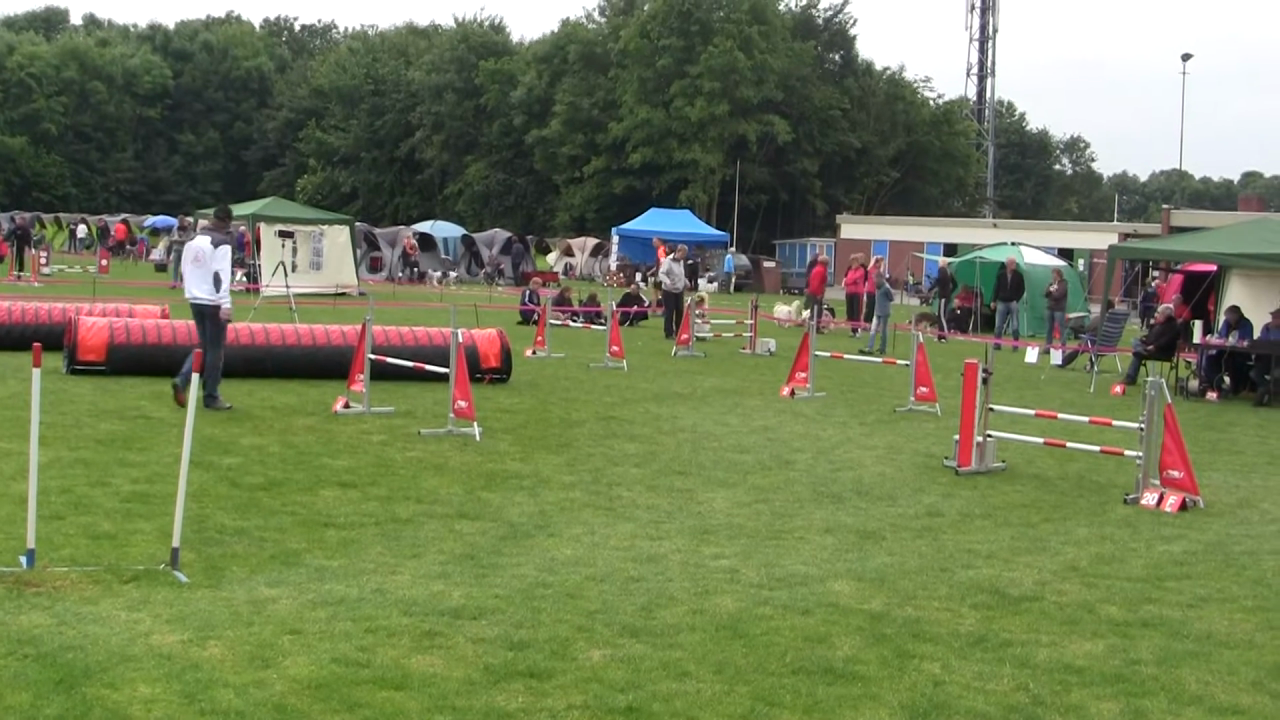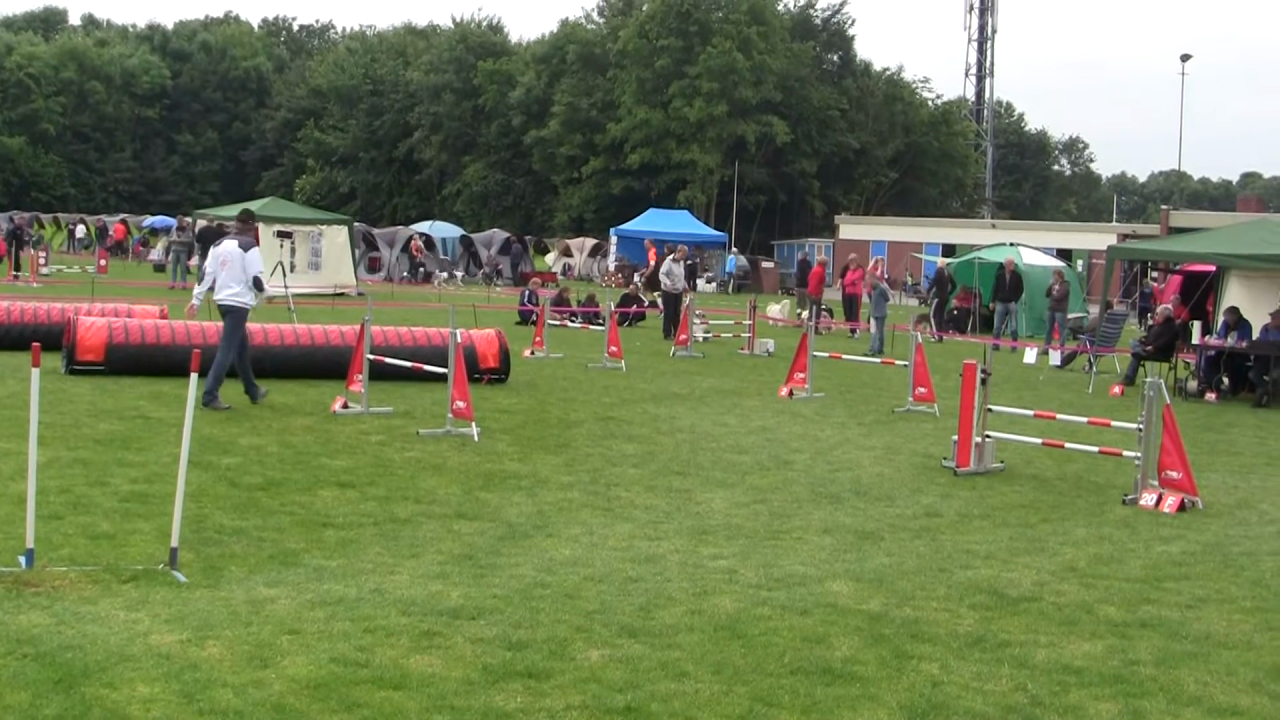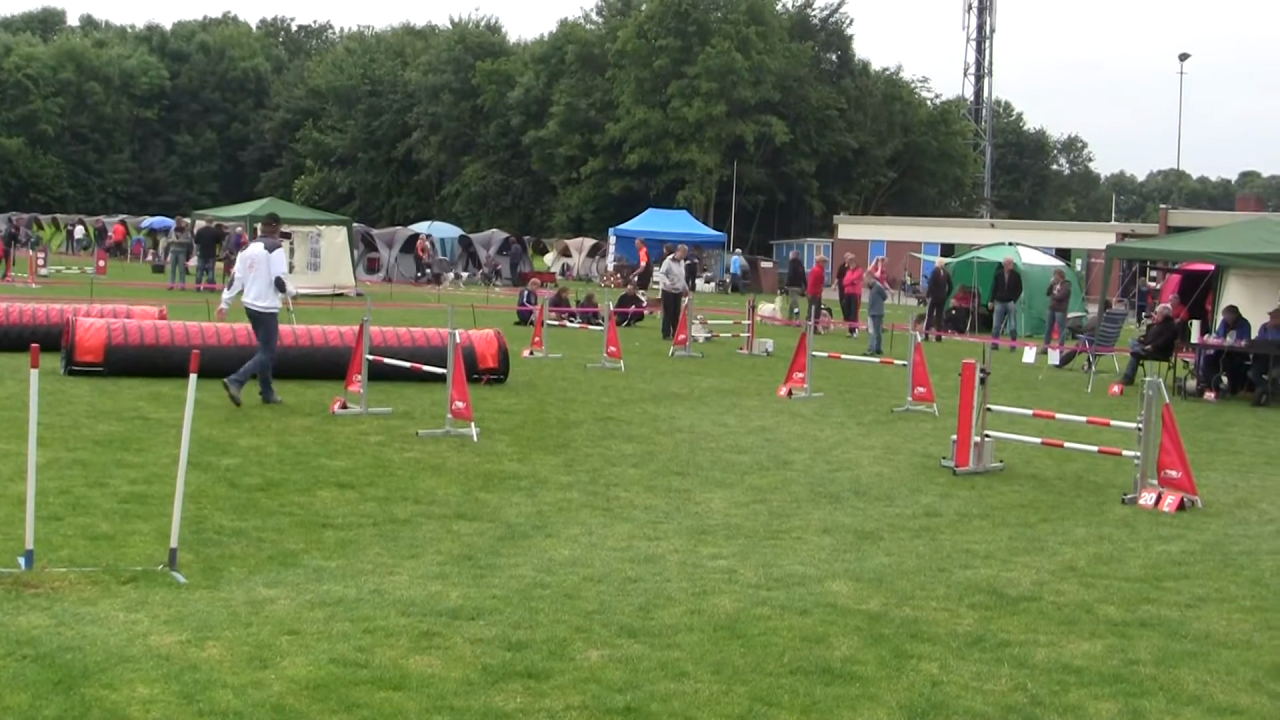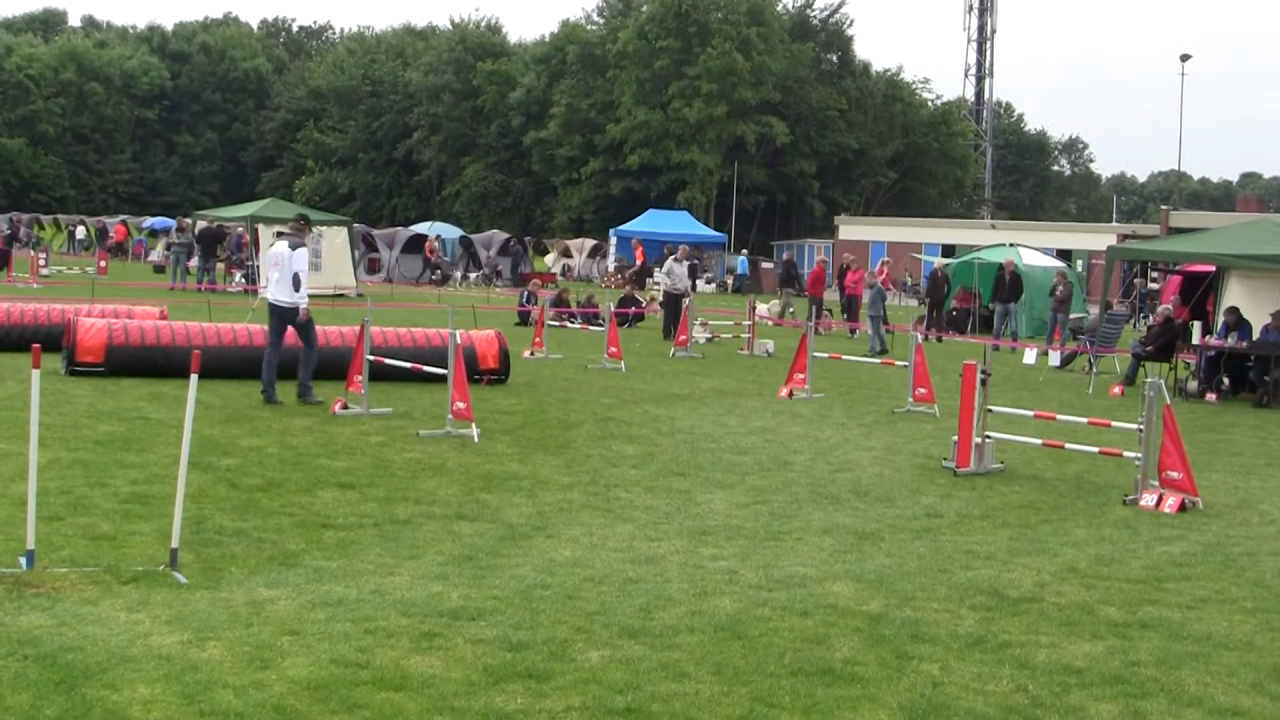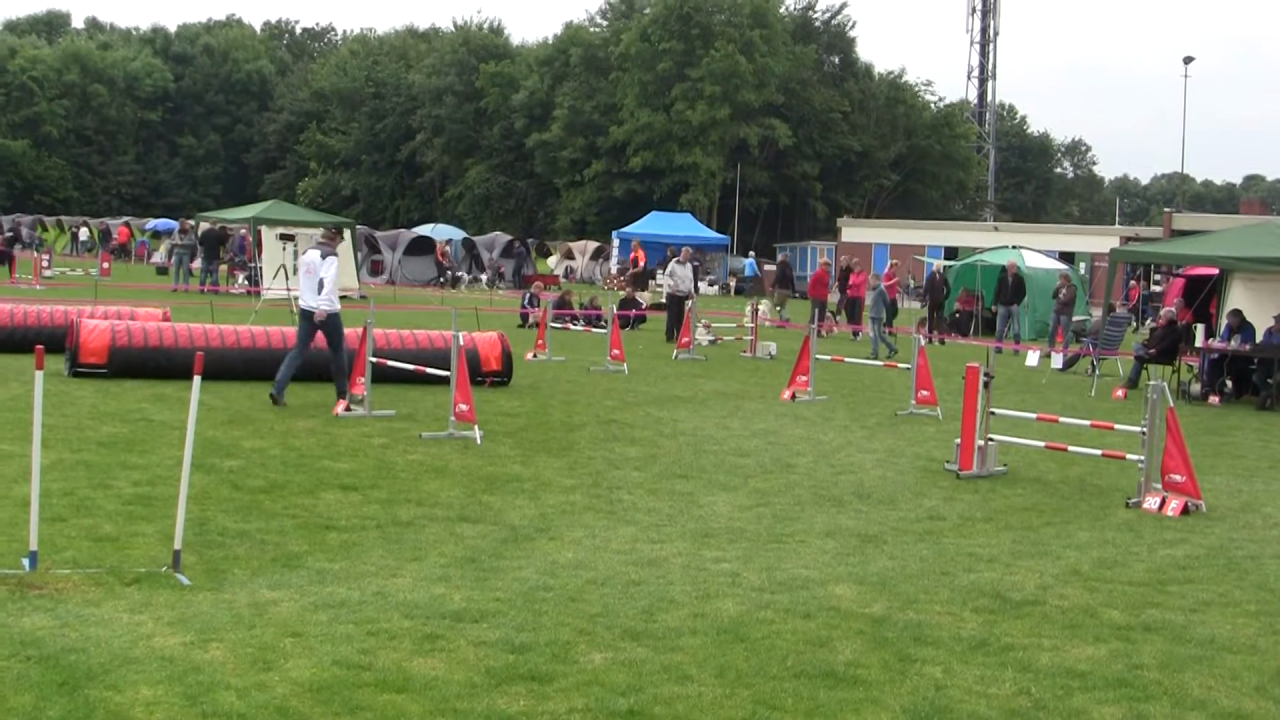
dt=0.2s
person 1, frame 1
left shoulder: (192, 240)
right shoulder: (222, 243)
left elbow: (184, 271)
right elbow: (221, 274)
right wrist: (225, 305)
left hip: (194, 300)
right hip: (213, 303)
left knee: (205, 346)
right knee: (215, 349)
left ankle: (182, 381)
right ankle: (211, 397)
person 1, frame 2
left shoulder: (219, 244)
right shoulder: (250, 246)
left elbow: (208, 273)
right elbow: (255, 278)
left wrist: (196, 299)
right wrist: (266, 292)
left hip: (222, 302)
right hip: (238, 304)
left knee: (242, 346)
right knee: (227, 350)
left ankle: (253, 391)
right ankle: (210, 396)
person 1, frame 3
left shoulder: (247, 248)
right shoulder: (275, 248)
left elbow: (236, 277)
right elbow: (279, 279)
left wrist: (225, 303)
right wrist: (291, 292)
left hip: (250, 305)
right hip: (266, 308)
left knee: (268, 348)
right knee: (266, 353)
left ankle: (268, 393)
right ankle: (235, 381)
person 1, frame 4
left shoulder: (274, 245)
right shoulder: (299, 246)
right elbow: (298, 276)
right wrist: (304, 304)
left hip: (274, 302)
right hip: (293, 304)
left knee: (273, 346)
right knee: (310, 344)
left ankle: (268, 392)
right ankle: (304, 392)
person 1, frame 5
left shoulder: (307, 253)
right shoulder: (330, 255)
right elbow: (326, 282)
right wrist: (323, 307)
left hip: (305, 309)
right hip: (327, 311)
left knee: (298, 350)
right knee: (337, 351)
left ankle: (277, 389)
right ankle: (343, 394)
